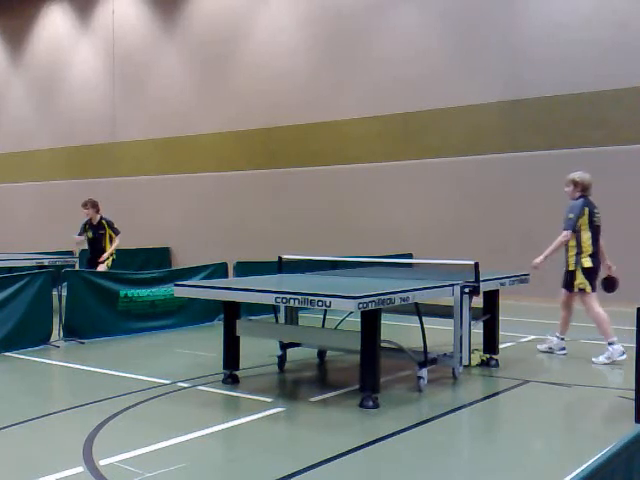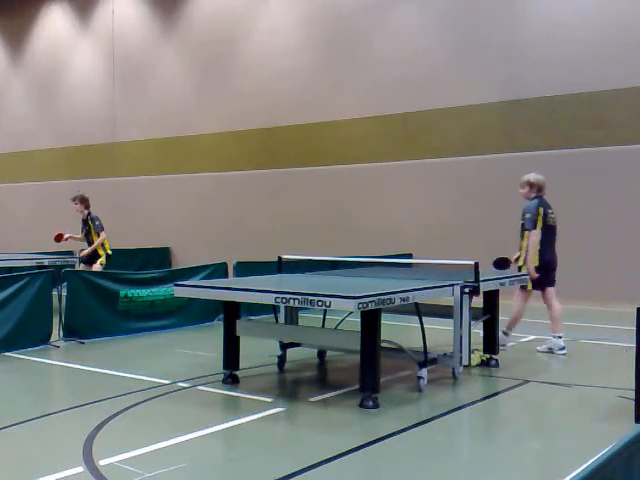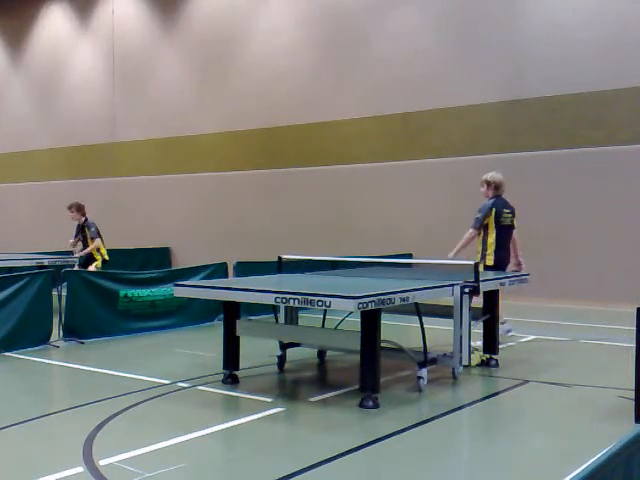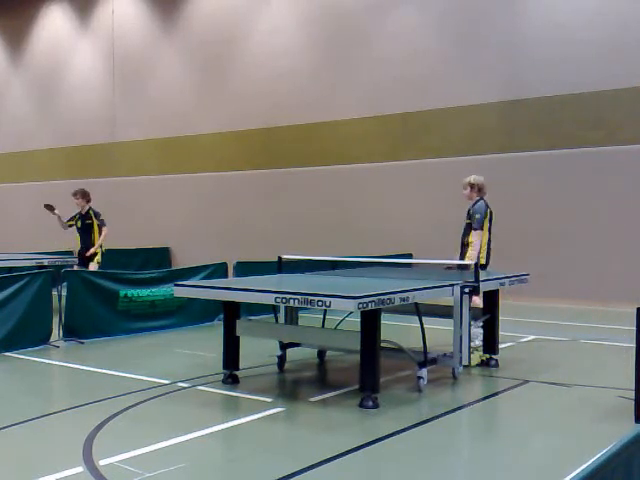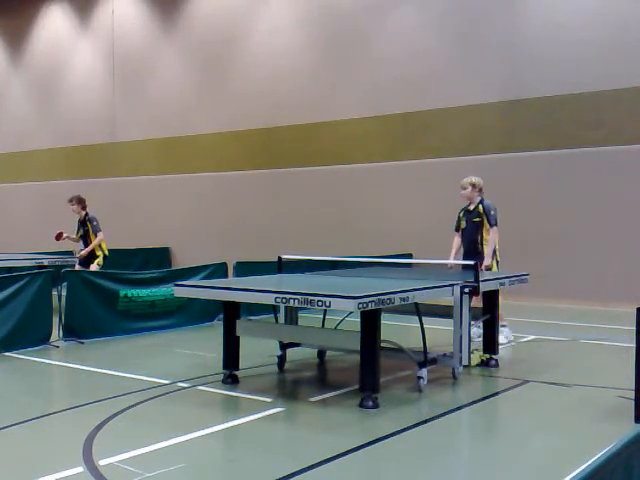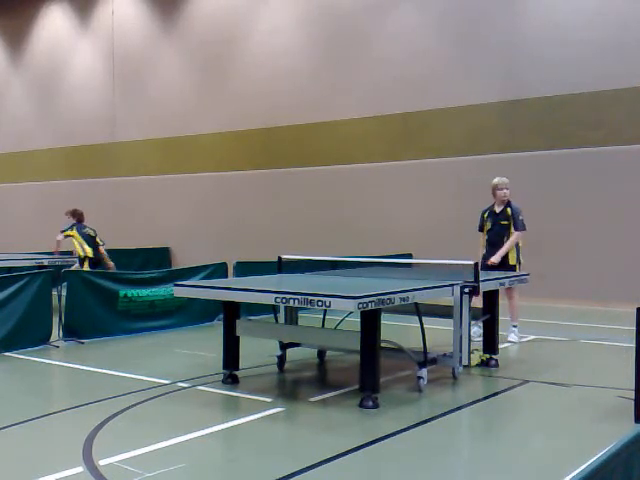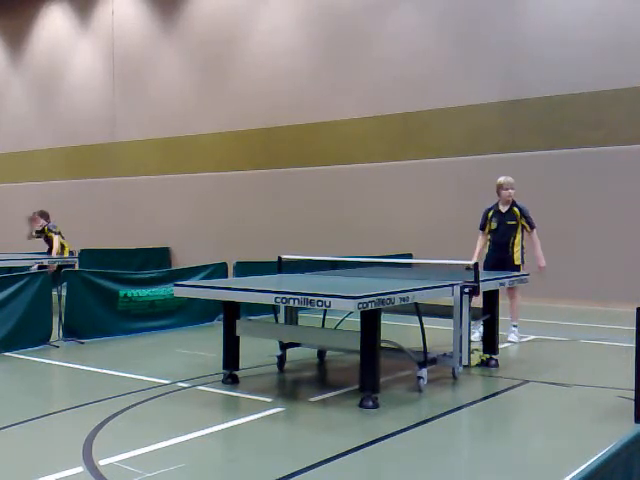
dt=0.5s
person 1, frame 1
left shoulder: (577, 206)
right shoulder: (591, 207)
left elbow: (566, 236)
right elbow: (598, 238)
left wrist: (543, 257)
right wrist: (605, 261)
left hip: (581, 263)
right hip: (589, 261)
left knee: (590, 304)
right knee: (566, 300)
left ankle: (614, 347)
right ankle: (558, 342)
person 1, frame 2
left shoulder: (531, 206)
right shoulder: (547, 207)
left elbow: (532, 236)
left wrist: (529, 263)
right wrist: (520, 254)
left hip: (535, 260)
right hip: (549, 259)
left knee: (521, 298)
right knee: (550, 298)
left ankle: (504, 336)
right ankle: (558, 341)
person 1, frame 3
left shoulder: (488, 206)
right shoulder: (509, 207)
left elbow: (473, 233)
right elbow: (513, 235)
left wrist: (453, 253)
right wrist: (517, 257)
left hip: (490, 258)
right hip: (503, 258)
right ankle: (502, 326)
person 1, frame 4
left shoulder: (480, 207)
right shoulder: (473, 208)
left elbow: (478, 234)
left wrist: (471, 259)
right wrist: (460, 258)
left hip: (476, 259)
right hip: (471, 259)
left knee: (470, 294)
right knee: (470, 294)
right ankle: (475, 330)
person 1, frame 5
left shoulder: (487, 207)
right shoulder: (463, 212)
left elbow: (493, 232)
right elbow: (458, 236)
left wrist: (488, 257)
right wrist: (452, 257)
left hip: (485, 258)
right hip: (469, 259)
left ankle: (503, 328)
right ankle: (477, 327)
person 1, frame 6
left shoulder: (514, 211)
right shoulder: (486, 213)
left elbow: (517, 235)
left wrist: (499, 255)
right wrist: (482, 257)
left hip: (509, 259)
right hip: (489, 258)
left knee: (510, 291)
left ankle: (514, 328)
right ankle: (479, 326)
person 1, frame 7
left shoulder: (520, 211)
right shoulder: (489, 212)
left elbow: (532, 233)
right elbow: (483, 235)
left wrist: (540, 257)
right wrist: (475, 257)
left hip: (513, 258)
right hip: (492, 258)
left knee: (512, 291)
left ankle: (514, 328)
right ankle: (481, 326)
